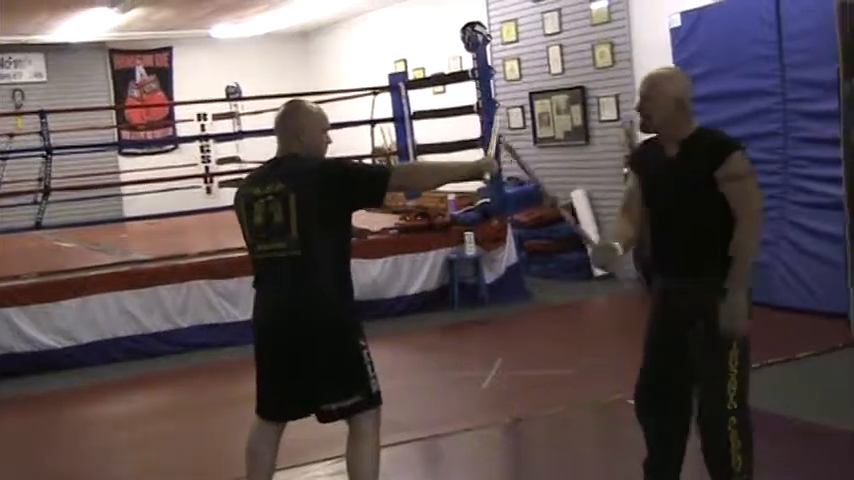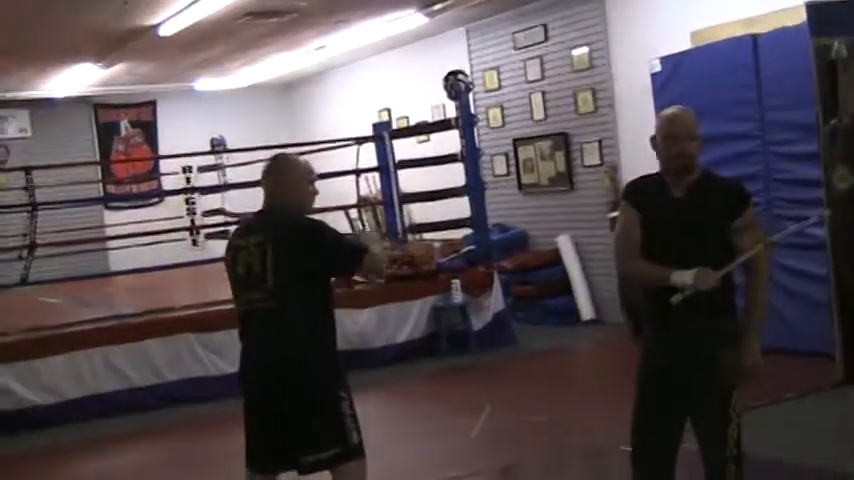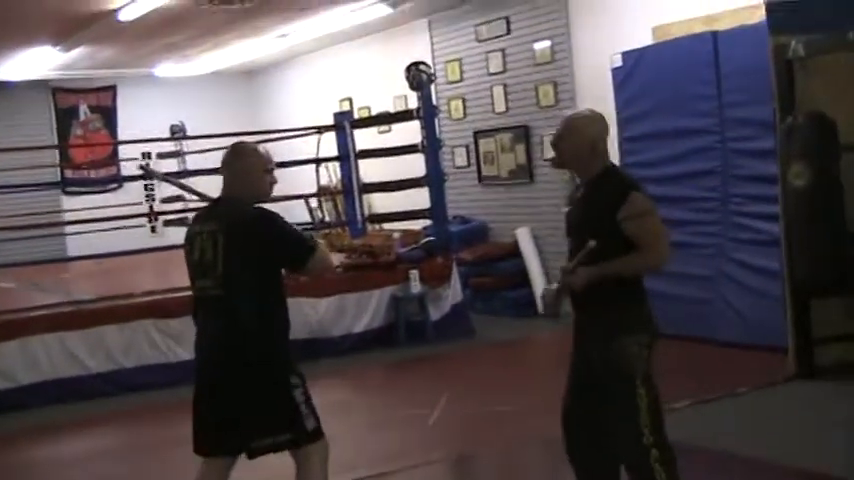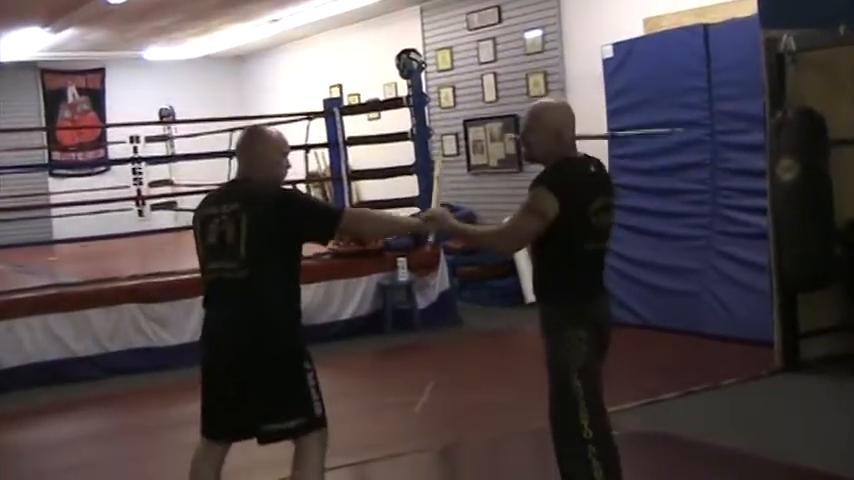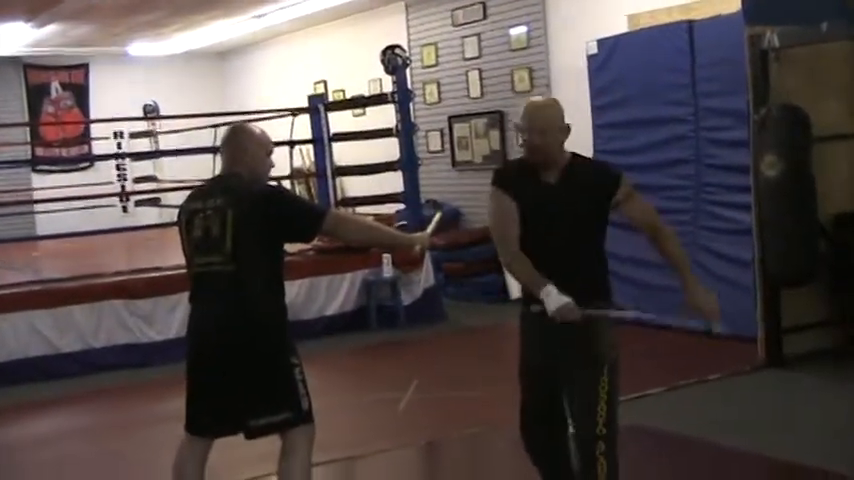
dt=1s
person 1, frame 1
left shoulder: (720, 151)
right shoulder: (645, 156)
left elbow: (749, 221)
right elbow: (632, 213)
left wrist: (736, 289)
right wrist: (613, 244)
left hip: (716, 290)
right hip: (669, 291)
left knee: (721, 400)
right knee: (653, 394)
person 1, frame 2
left shoulder: (729, 197)
right shoulder: (638, 193)
left elbow: (757, 269)
right elbow: (628, 259)
left wrist: (750, 339)
right wrist: (679, 277)
left hip: (715, 336)
right hip: (660, 333)
left knee: (719, 443)
right knee: (649, 438)
person 1, frame 3
left shoulder: (622, 192)
right shoulder: (582, 190)
left elbow: (657, 253)
left wrist: (593, 273)
right wrist: (570, 275)
left hip: (624, 327)
right hip: (590, 323)
left knee: (636, 430)
right knee: (580, 422)
person 1, frame 4
left shoulder: (555, 183)
right shoulder: (591, 171)
left elbow: (508, 240)
left wrist: (451, 225)
left hip: (572, 316)
right hip: (583, 307)
left knee: (583, 421)
right knee: (568, 415)
person 1, frame 5
left shoulder: (599, 177)
right shoulder: (508, 180)
left elbow: (655, 227)
right elbow: (508, 248)
left wrist: (693, 286)
right wrist: (549, 295)
left hip: (592, 315)
right hip: (539, 315)
left knee: (594, 425)
right knee: (538, 421)
person 2, frame 1
left shoulder: (248, 188)
right shoulder: (325, 175)
right elbow: (408, 177)
right wrist: (474, 168)
left hip: (272, 316)
right hip: (324, 316)
left knee: (270, 418)
right knee: (364, 415)
person 2, frame 2
left shoulder: (239, 239)
right shoulder: (306, 232)
right elbow: (376, 264)
right wrist: (370, 247)
left hip: (260, 366)
right hip: (309, 366)
person 2, frame 3
left shoulder: (199, 224)
right shoulder: (258, 222)
right elbow: (322, 264)
right wrist: (295, 246)
left hip: (213, 353)
right hip: (258, 354)
right knee: (311, 448)
person 2, frame 4
left shoulder: (207, 207)
right shoulder: (279, 203)
right elbow: (356, 222)
right wrist: (420, 223)
left hip: (221, 336)
right hip: (271, 337)
left knee: (214, 439)
right knee: (311, 436)
person 2, frame 5
left shoulder: (192, 204)
right shoulder: (263, 198)
right elbow: (340, 225)
right wrist: (408, 239)
left hip: (206, 330)
right hip: (257, 331)
left knee: (198, 434)
right knee: (298, 430)
